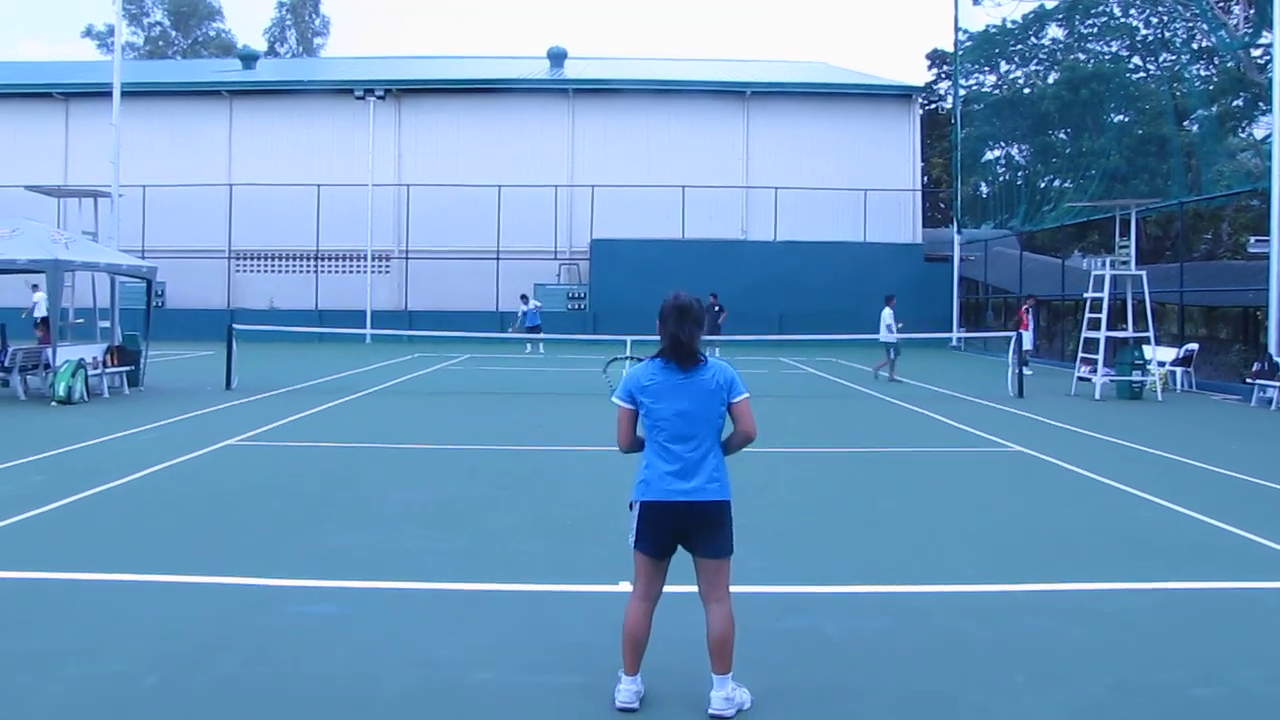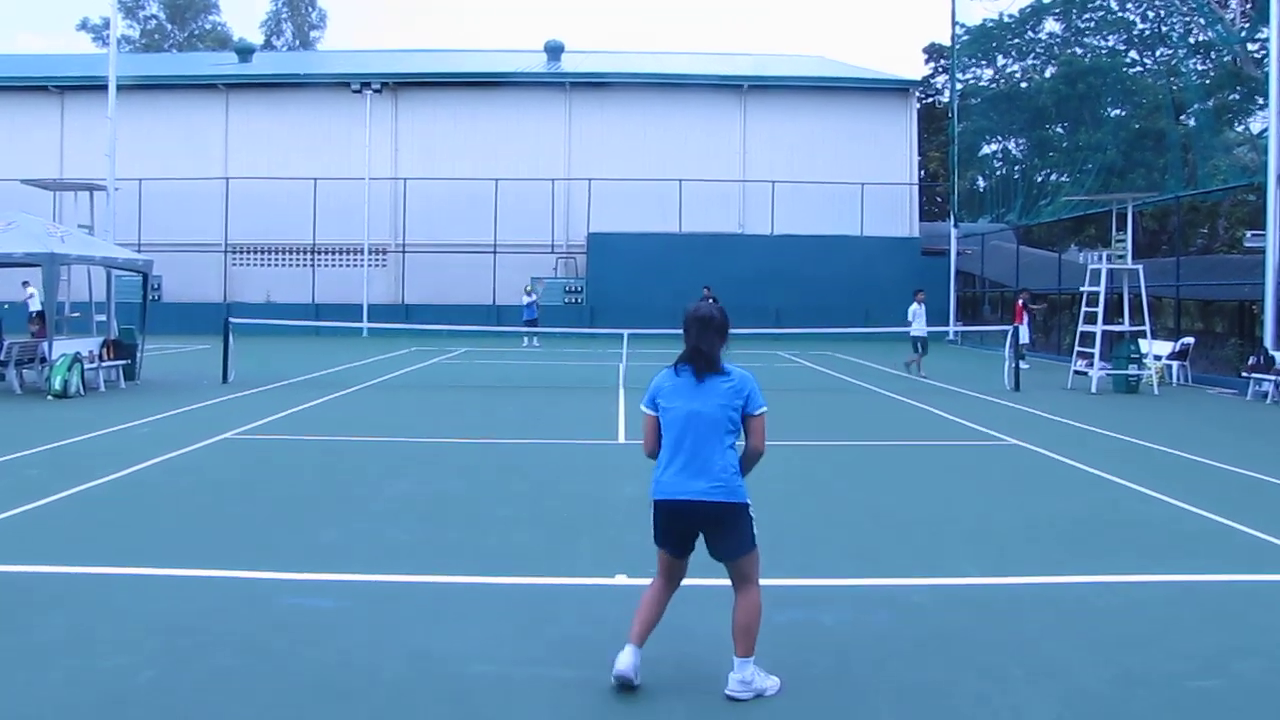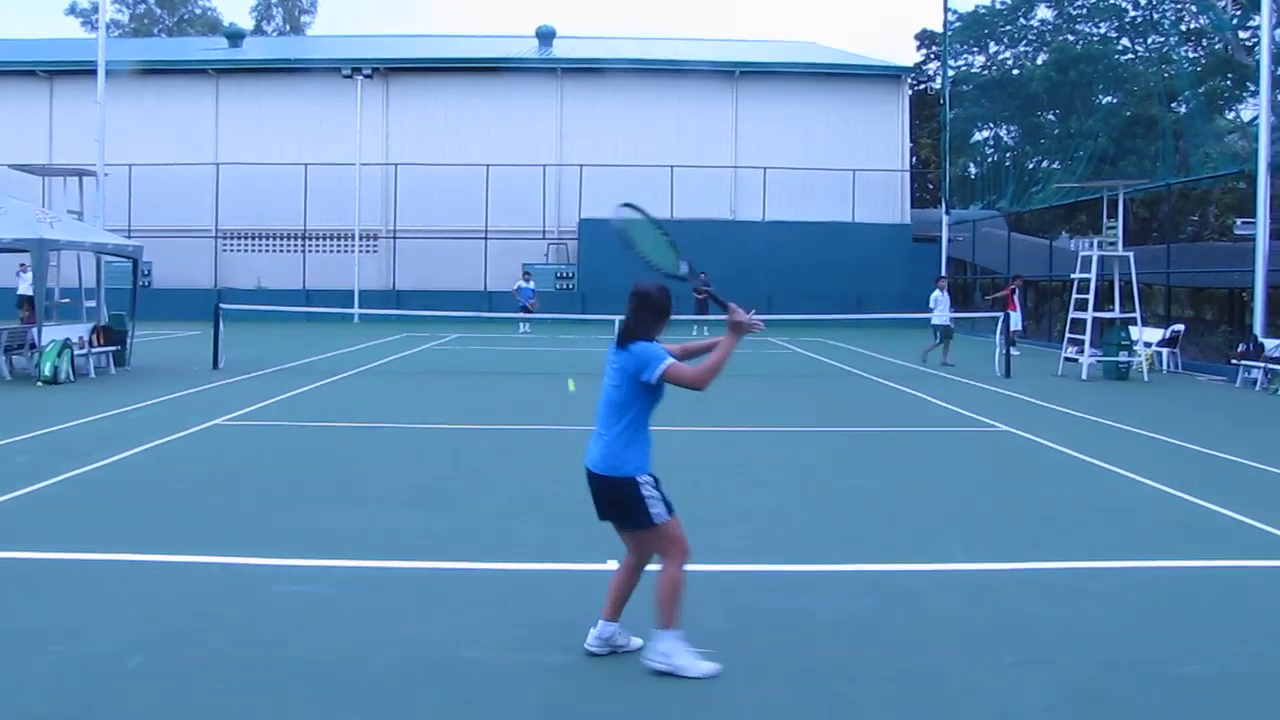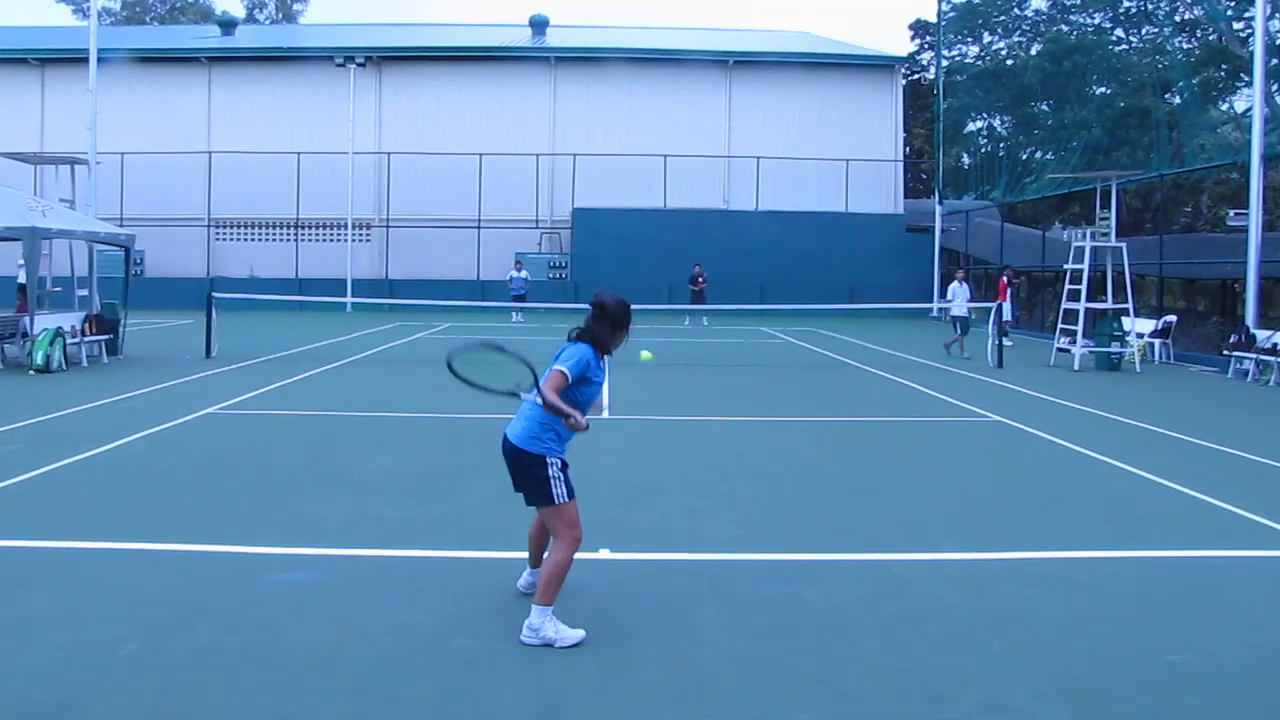
dt=0.5s
person 1, frame 1
left shoulder: (637, 377)
right shoulder: (723, 374)
left elbow: (626, 442)
right elbow: (747, 432)
left hip: (654, 500)
right hip: (710, 500)
left knee: (643, 596)
right knee: (717, 598)
left ankle: (629, 685)
person 1, frame 2
left shoulder: (662, 382)
right shoulder: (742, 383)
left elbow: (650, 449)
right elbow: (756, 449)
left hip: (668, 498)
right hip: (724, 499)
left knee: (666, 581)
right knee: (746, 583)
left ankle: (629, 655)
right ankle: (744, 674)
person 1, frame 3
left shoulder: (625, 347)
right shoulder: (643, 353)
left elbow: (676, 353)
right elbow: (698, 381)
left wrist: (724, 337)
right wrist: (732, 337)
left hip: (602, 468)
right hip: (625, 472)
left knee: (638, 551)
right knee: (675, 553)
left ankle: (605, 631)
right ankle: (666, 646)
person 1, frame 4
left shoulder: (586, 349)
right shoulder: (584, 356)
right elbow: (546, 392)
left wrist: (589, 400)
right wrist: (570, 415)
left hip: (518, 443)
right hip: (537, 451)
left knee: (549, 510)
right knee: (568, 536)
left ankle: (532, 575)
right ankle: (539, 622)
